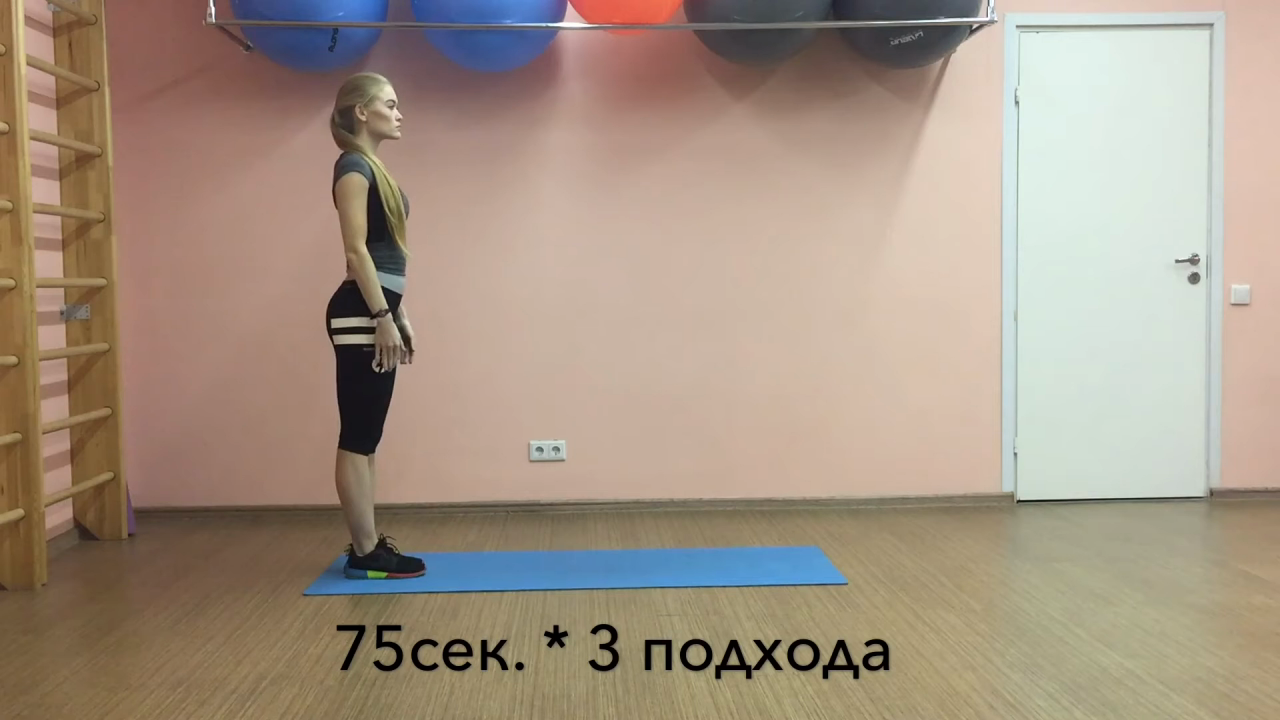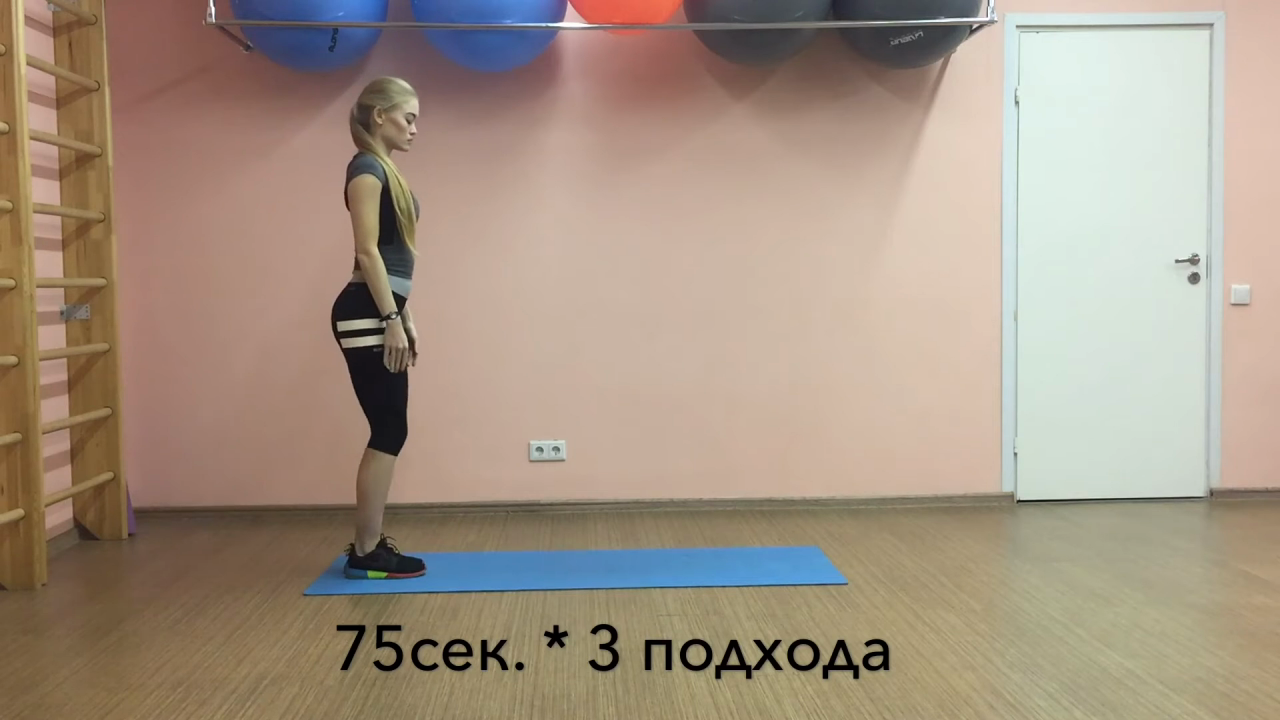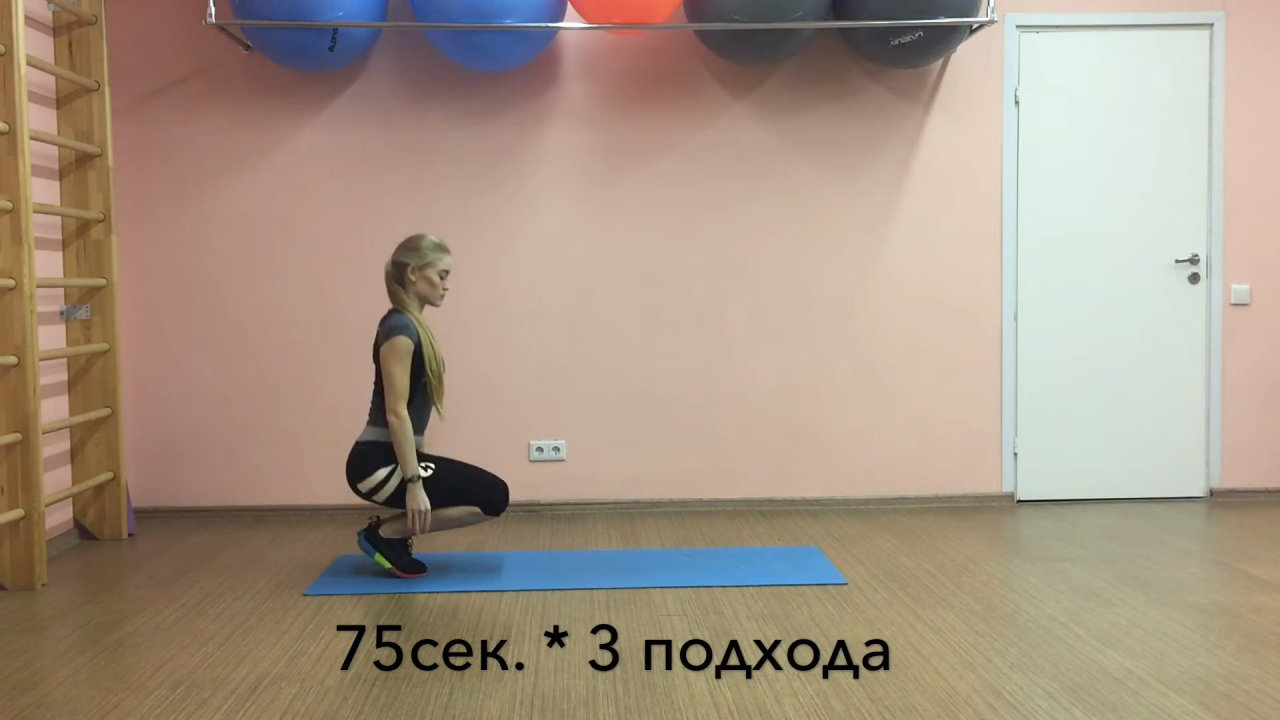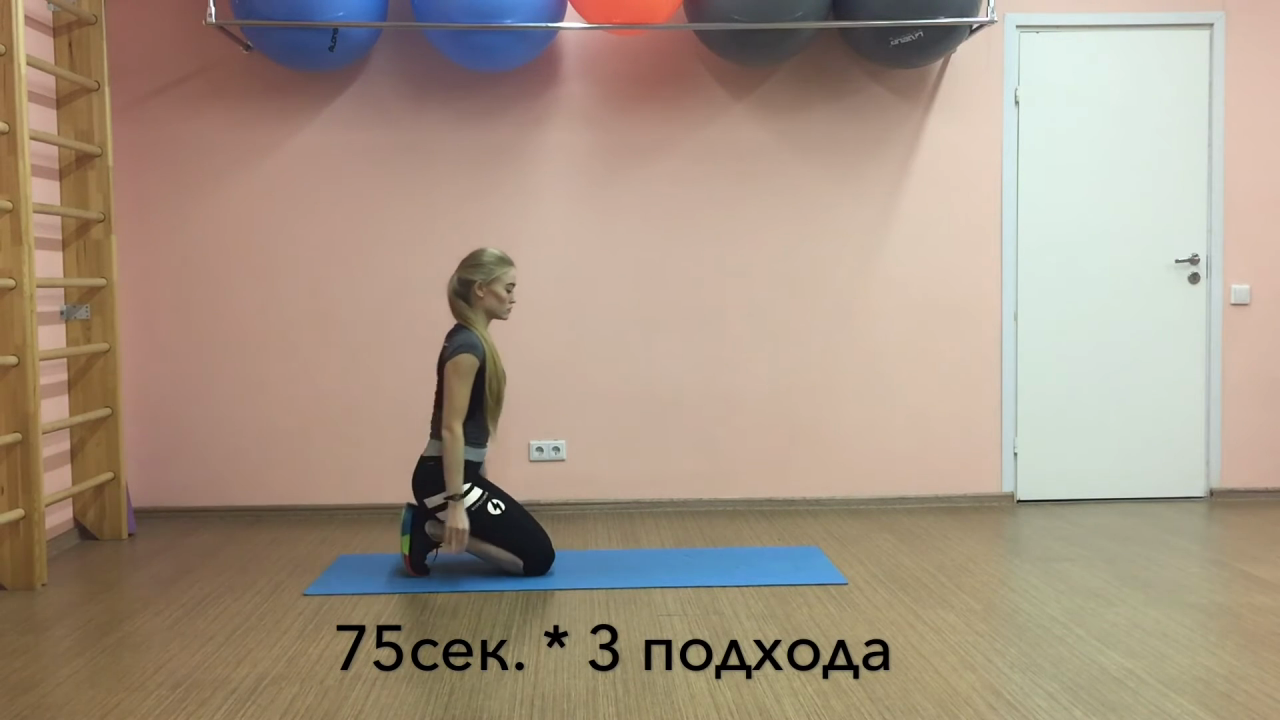
dt=0.7s
person 1, frame 1
left shoulder: (372, 168)
right shoulder: (353, 167)
right elbow: (356, 251)
left wrist: (400, 317)
right wrist: (382, 319)
left hip: (377, 310)
right hip: (361, 314)
left knee: (366, 437)
right knee: (358, 438)
left ankle: (368, 546)
right ankle: (365, 554)
person 1, frame 2
left shoulder: (383, 169)
right shoulder: (367, 168)
right elbow: (368, 252)
left wrist: (404, 317)
right wrist: (391, 323)
left hip: (379, 313)
right hip: (365, 316)
left knee: (389, 436)
right knee: (388, 437)
left ankle: (371, 546)
right ankle: (365, 555)
person 1, frame 3
left shoulder: (409, 324)
right shoulder: (399, 329)
right elbow: (396, 413)
left wrist: (415, 471)
right wrist: (414, 484)
left hip: (387, 457)
right hip: (378, 463)
left knee: (486, 492)
right knee: (493, 496)
left ankle: (392, 532)
right ankle: (386, 533)
person 1, frame 4
left shoulder: (472, 340)
right shoulder: (466, 345)
right elbow: (451, 429)
right wrist: (455, 504)
left hip: (462, 473)
right hip: (444, 479)
right knee: (538, 558)
left ankle: (429, 524)
right ankle: (431, 529)
